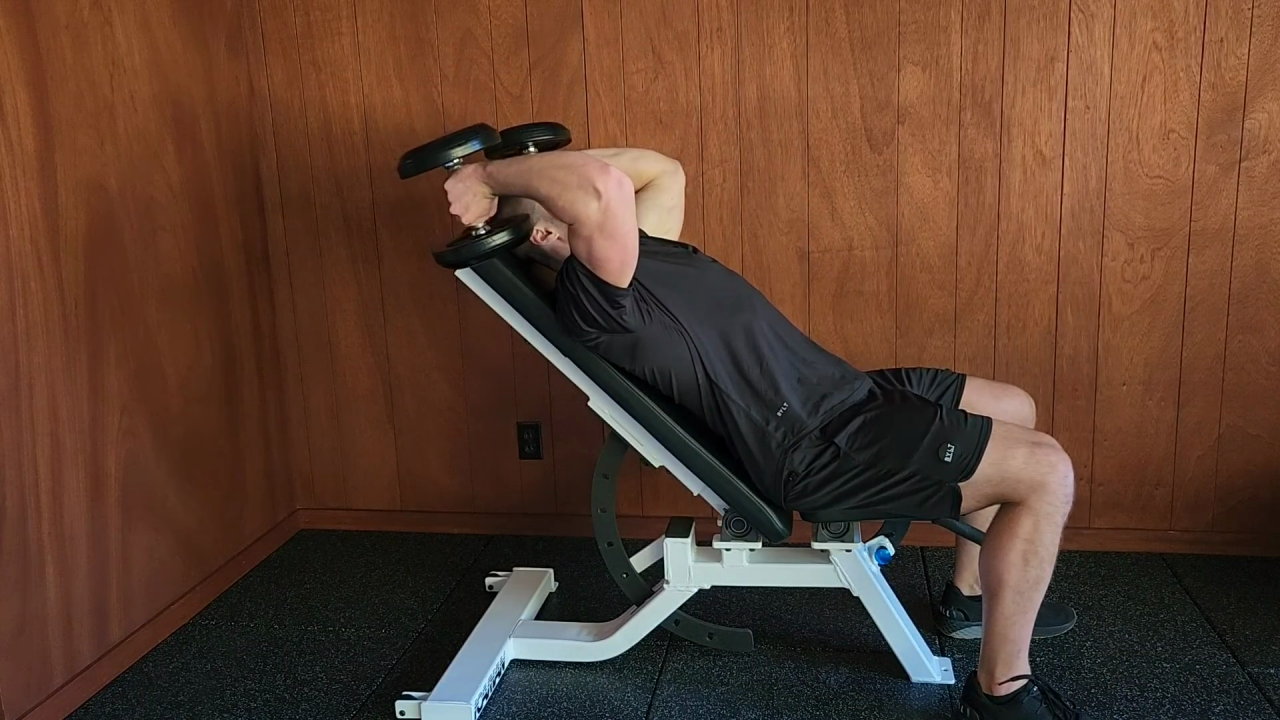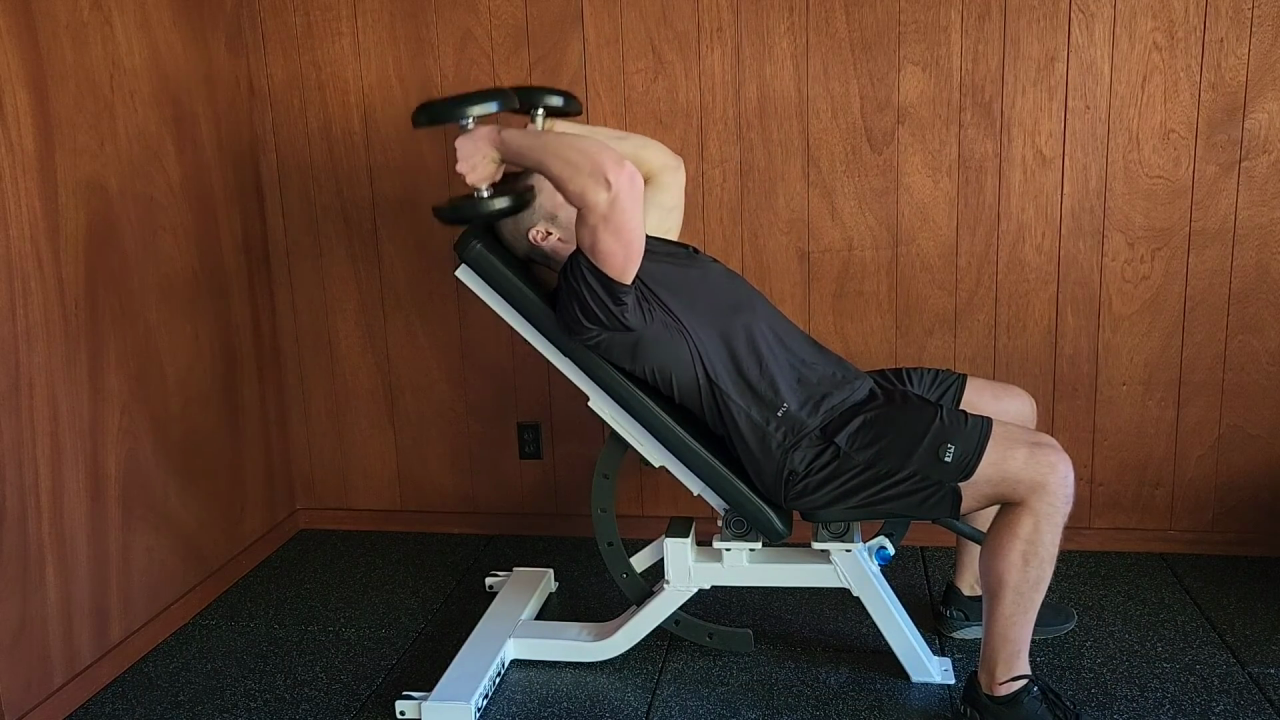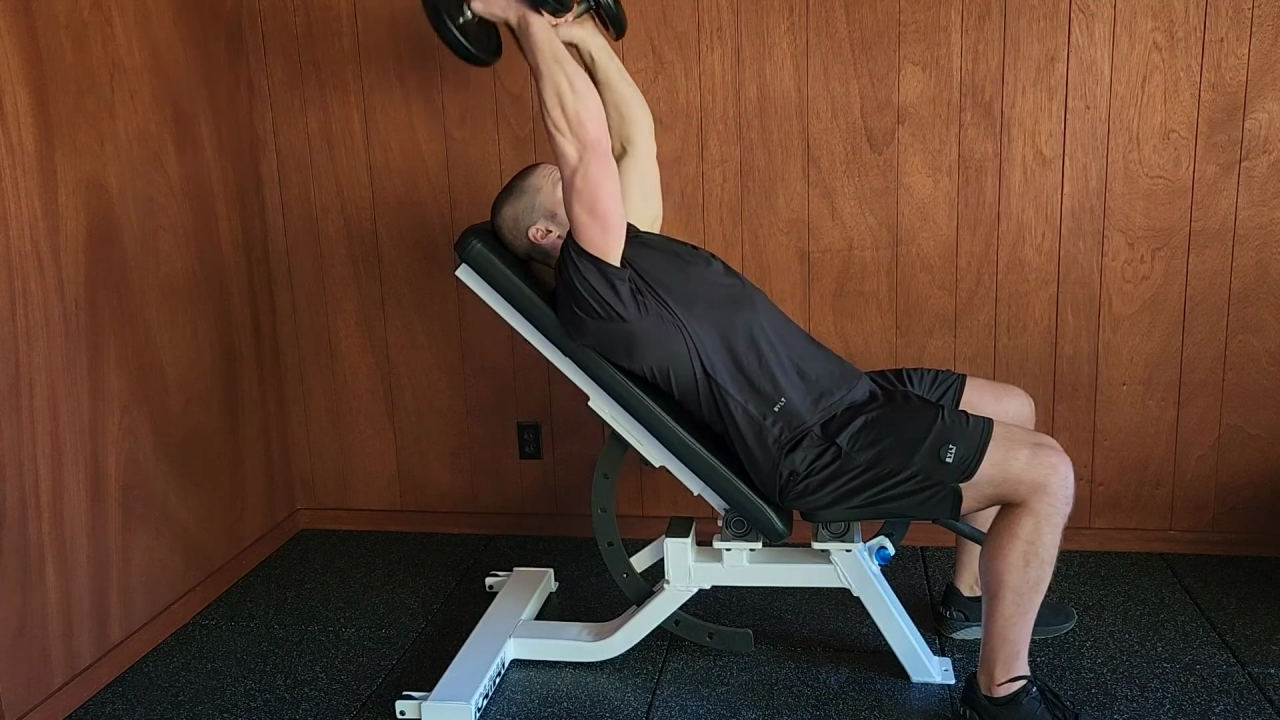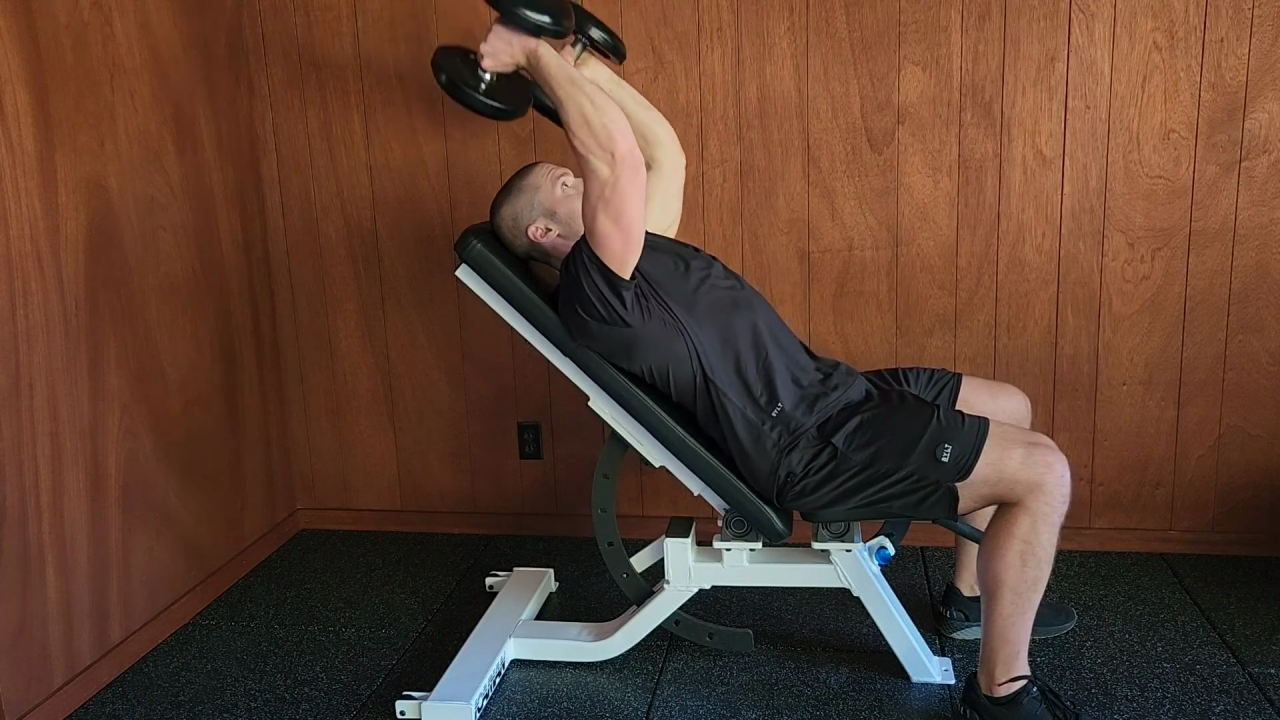
dt=0.4s
person 1, frame 1
left shoulder: (625, 250)
right shoulder: (593, 295)
left elbow: (665, 171)
right elbow: (602, 183)
left wrist: (533, 167)
right wrist: (492, 174)
left hip: (836, 393)
right hip: (815, 444)
left knee: (1013, 409)
right knee: (1044, 471)
left ankle: (970, 596)
person 1, frame 2
left shoulder: (624, 255)
right shoulder: (594, 294)
left elbow: (664, 166)
right elbow: (616, 176)
left wrist: (559, 133)
right wrist: (501, 141)
left hip: (836, 394)
right hip: (816, 445)
left knee: (1015, 409)
right knee: (1044, 473)
left ankle: (972, 595)
person 1, frame 3
left shoulder: (627, 250)
right shoulder: (591, 289)
left elbow: (634, 140)
right elbow: (584, 139)
left hip: (838, 397)
right hip: (816, 446)
left knee: (1015, 410)
right knee: (1045, 473)
left ankle: (971, 594)
person 1, frame 4
left shoulder: (627, 255)
right shoulder: (594, 289)
left elbow: (665, 156)
right elbow: (616, 153)
left wrist: (591, 72)
right wrist: (535, 55)
left hip: (825, 394)
right hip: (811, 447)
left knee: (1009, 406)
right knee: (1041, 472)
left ankle: (971, 595)
